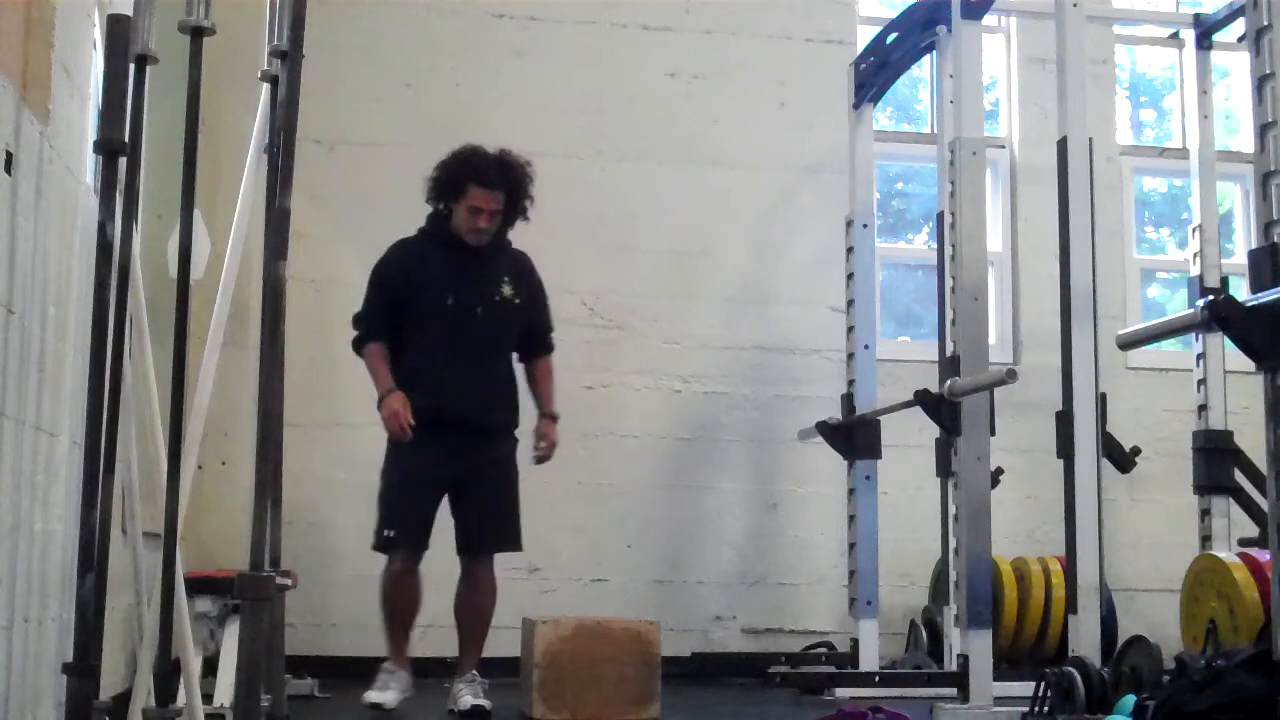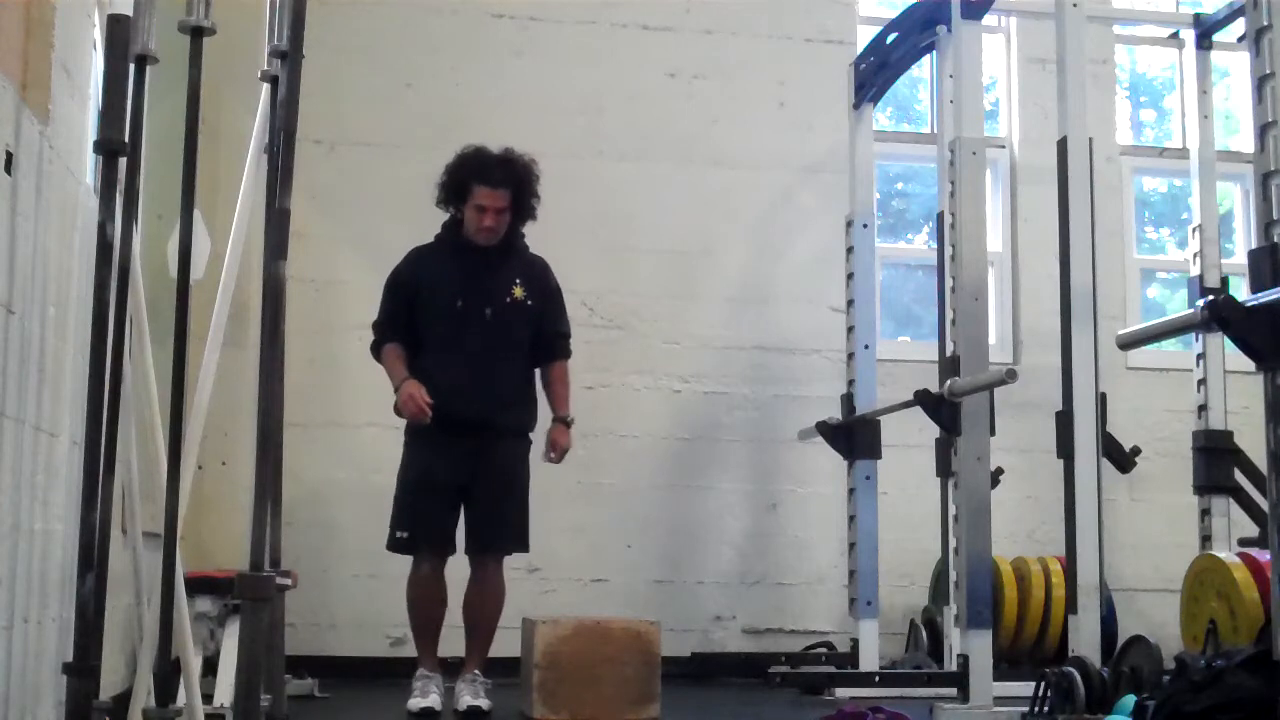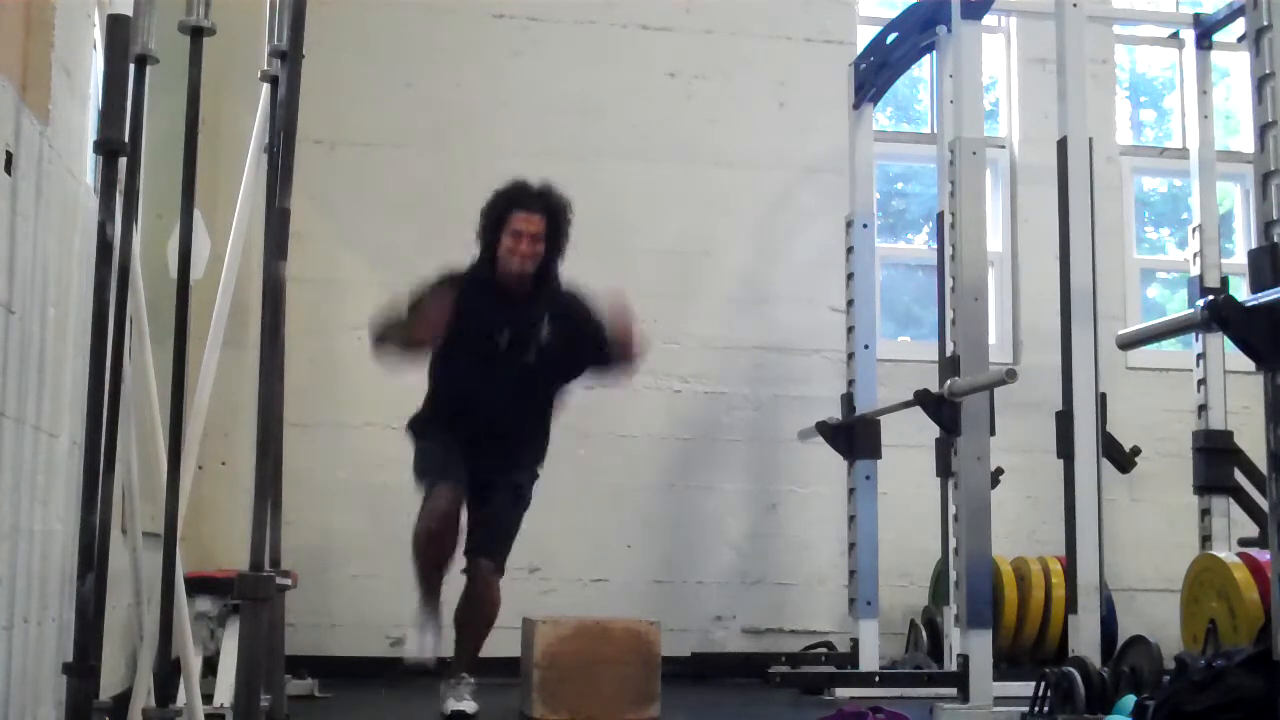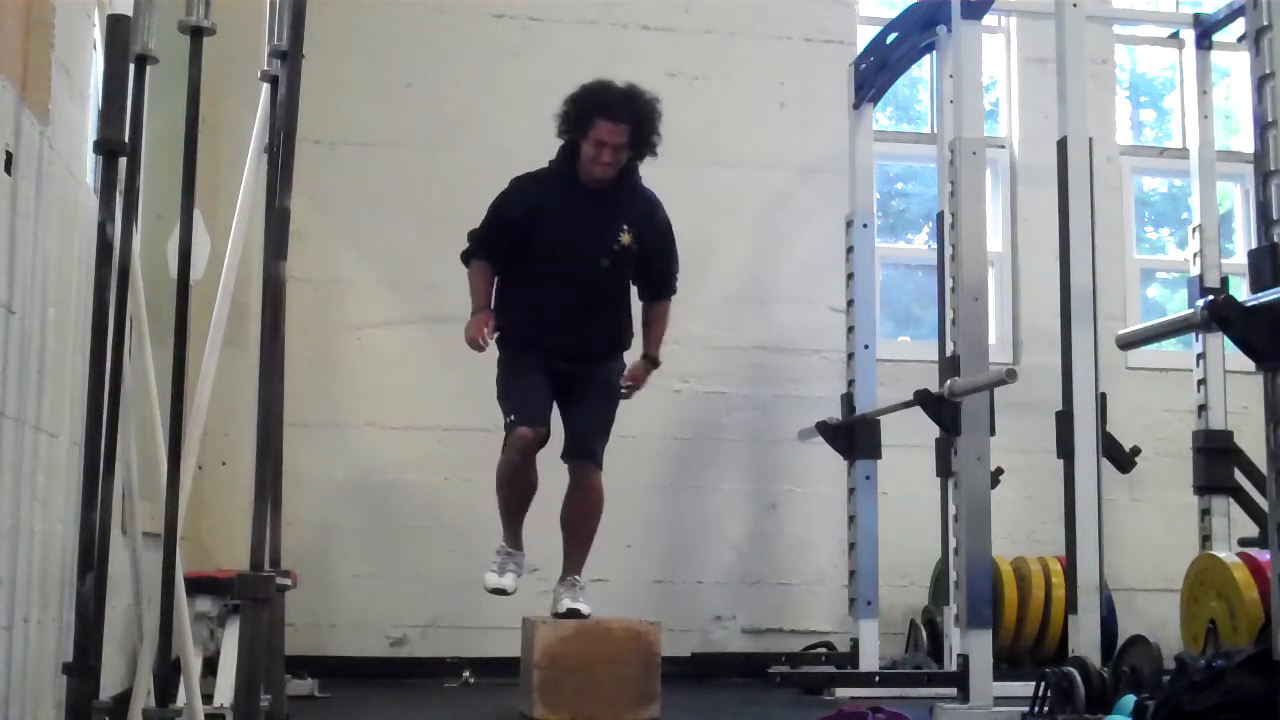
dt=1s
person 1, frame 1
left shoulder: (517, 270)
right shoulder: (406, 259)
left elbow: (537, 348)
right elbow: (371, 335)
left wrist: (546, 414)
right wrist: (388, 391)
left hip: (490, 439)
right hip: (418, 435)
left knee: (480, 559)
right knee: (402, 554)
right ankle: (394, 665)
person 1, frame 2
left shoulder: (533, 274)
right shoulder: (421, 266)
left elbow: (553, 352)
right elbow: (388, 336)
left wrist: (561, 418)
right wrist: (403, 381)
left hip: (503, 440)
right hip: (433, 437)
left knee: (488, 560)
right knee: (427, 556)
right ankle: (428, 673)
person 1, frame 3
left shoulder: (564, 310)
right shoulder: (455, 292)
left elbow: (613, 359)
right elbow: (388, 340)
left wrist: (623, 341)
right wrist: (416, 331)
left hip: (512, 456)
right hip: (447, 439)
left knee: (486, 569)
right knee: (438, 507)
right ankle: (428, 613)
person 1, frame 4
left shoulder: (644, 210)
right shoulder: (532, 192)
left elbow: (658, 289)
right elbow: (483, 251)
left wrist: (649, 355)
right wrist: (482, 309)
left hip: (598, 360)
right hip: (527, 347)
left knee: (586, 466)
right knee: (524, 438)
left ankle: (571, 583)
right ankle: (511, 548)
